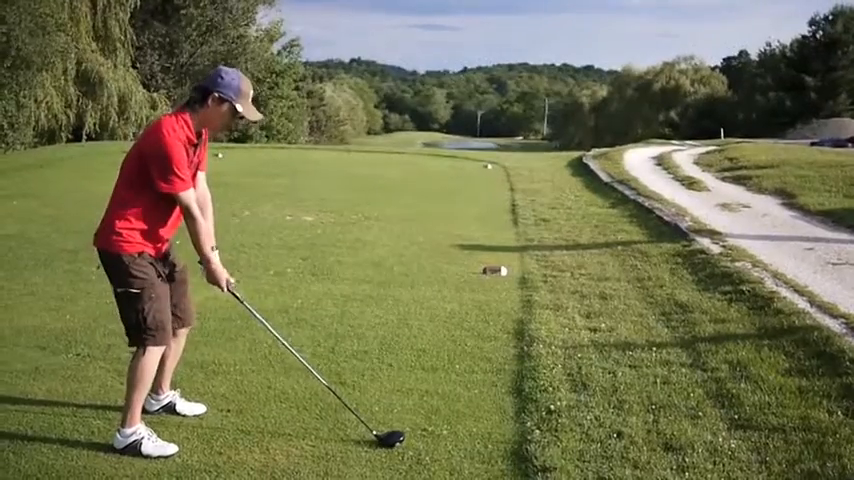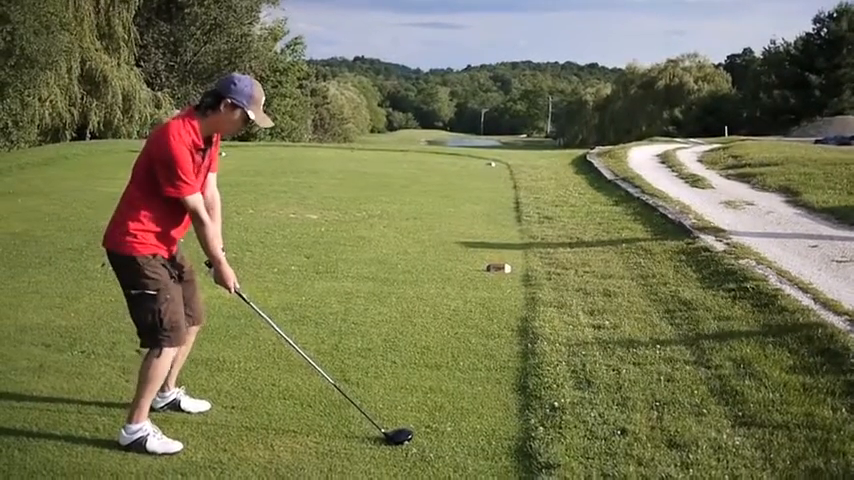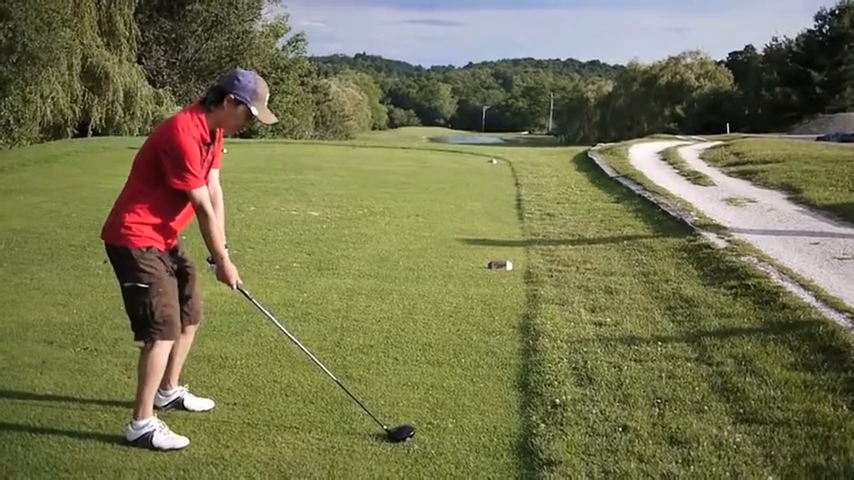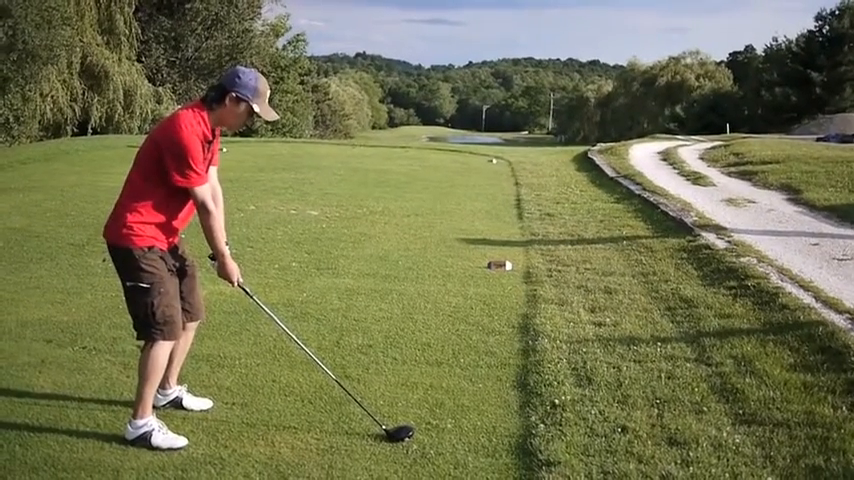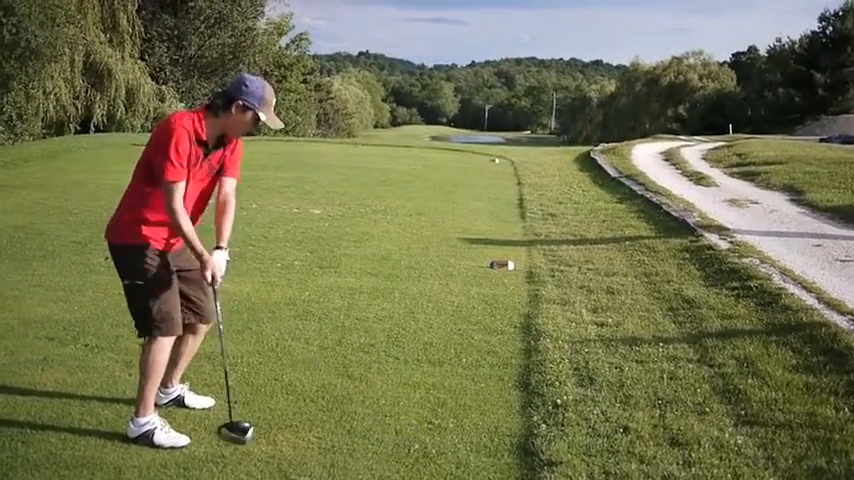
dt=1s
person 1, frame 1
left shoulder: (198, 131)
right shoulder: (168, 137)
left elbow: (203, 194)
right elbow: (190, 210)
left wrist: (212, 253)
right wrist: (211, 263)
left hip: (154, 242)
right hip: (127, 244)
left knee: (181, 319)
right knee: (154, 334)
left ankle: (160, 395)
right ankle: (130, 431)
person 1, frame 2
left shoulder: (208, 133)
right shoulder: (176, 140)
left elbow: (211, 194)
right elbow: (197, 212)
left wrist: (219, 254)
right wrist: (220, 265)
left hip: (163, 242)
right hip: (137, 245)
left knee: (190, 318)
right knee: (169, 334)
left ankle: (166, 393)
right ankle: (135, 427)
person 1, frame 3
left shoulder: (214, 129)
right shoulder: (183, 133)
left elbow: (215, 192)
right elbow: (202, 206)
left wrist: (222, 251)
right wrist: (222, 261)
left hip: (164, 237)
right hip: (135, 238)
left knee: (189, 316)
right knee: (163, 328)
left ankle: (169, 391)
right ankle: (142, 423)
person 1, frame 4
left shoulder: (209, 127)
right shoulder: (185, 130)
left elbow: (214, 189)
right elbow: (204, 204)
left wrist: (223, 249)
right wrist: (223, 258)
left hip: (165, 236)
right hip: (137, 237)
left knee: (190, 314)
right knee: (164, 327)
left ankle: (168, 390)
right ankle: (141, 422)
person 1, frame 5
left shoulder: (232, 143)
right shoulder: (179, 127)
left elbow: (226, 196)
right elbow: (173, 202)
left wrist: (221, 250)
right wrist: (202, 254)
left hip: (176, 239)
right hip: (139, 237)
left knee: (201, 317)
right knee: (164, 326)
left ankle: (170, 387)
right ankle: (143, 420)
